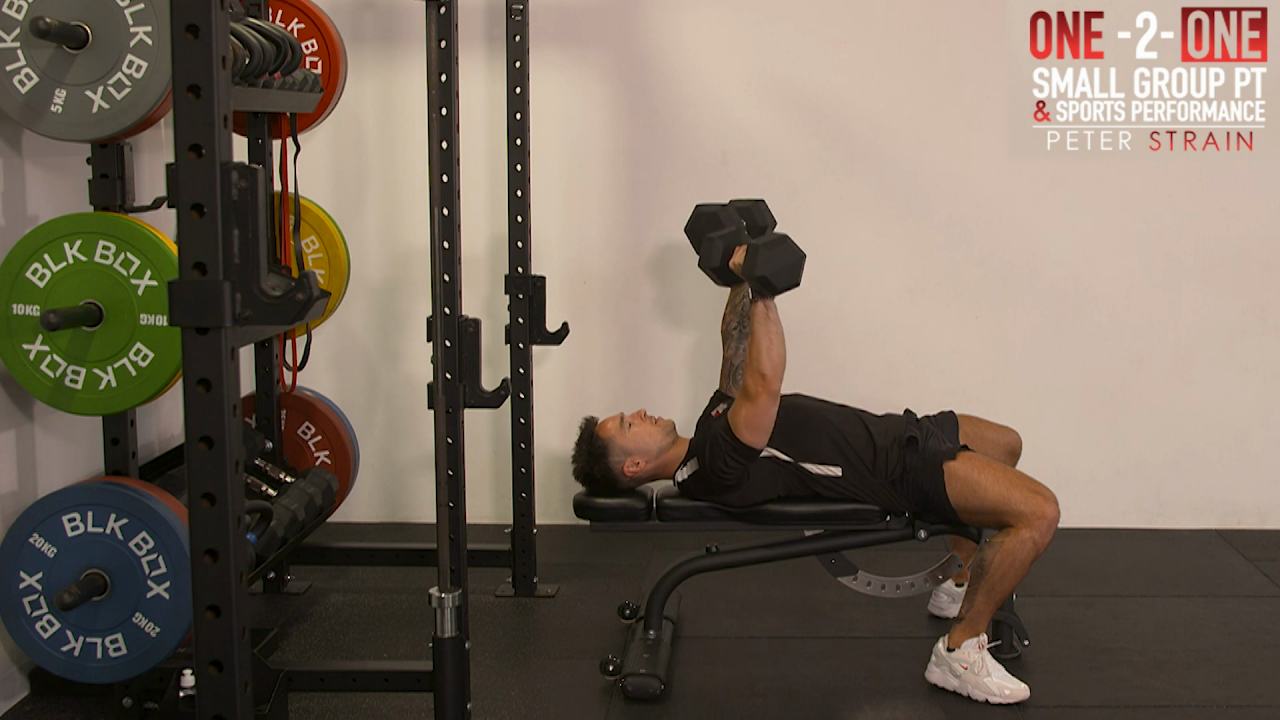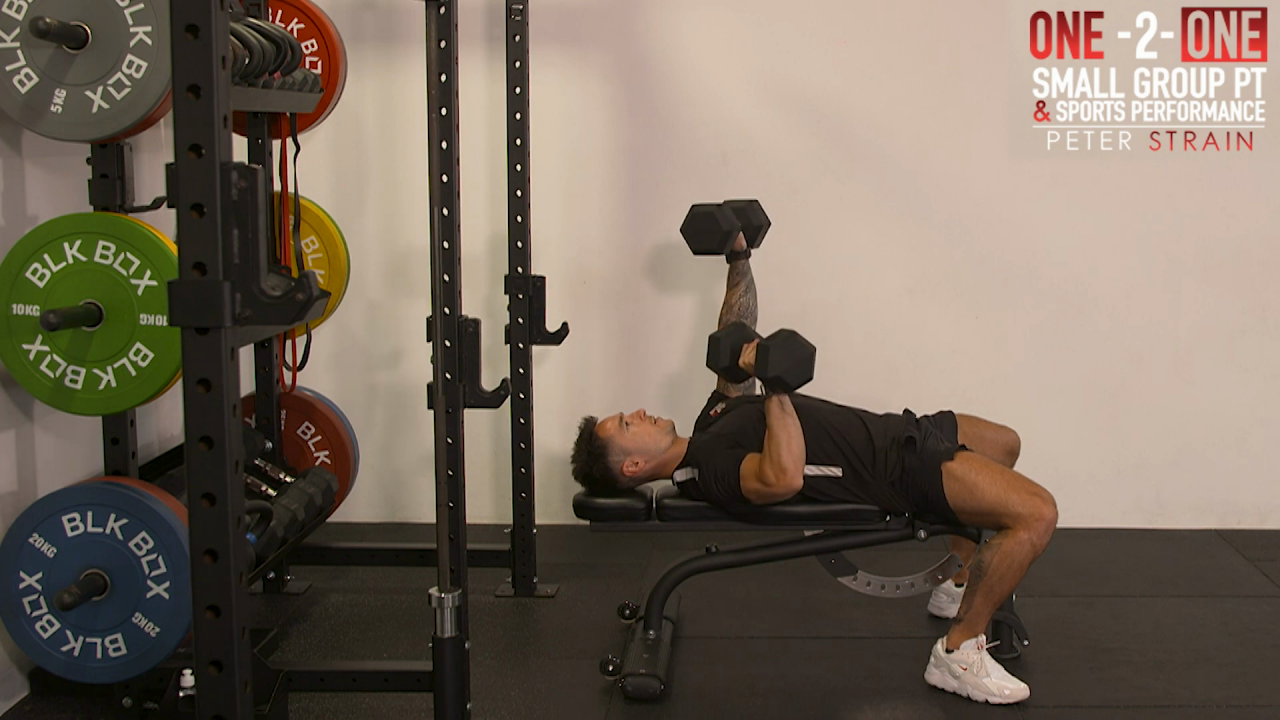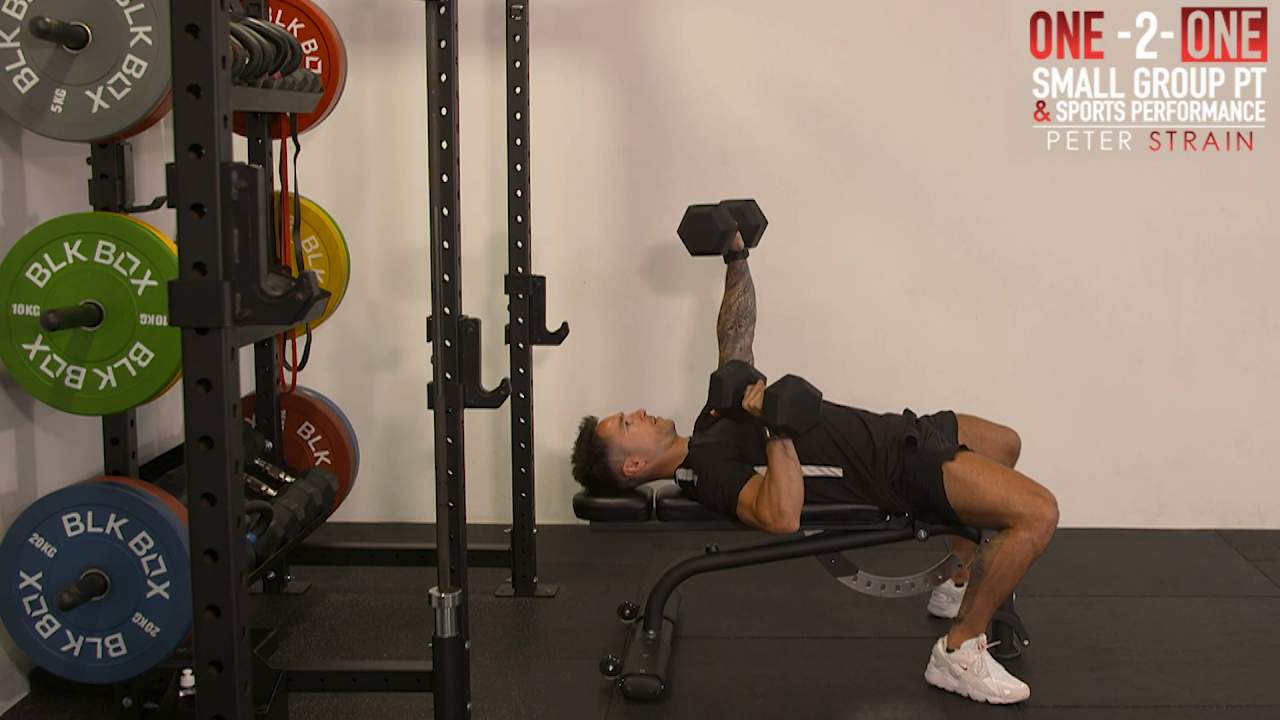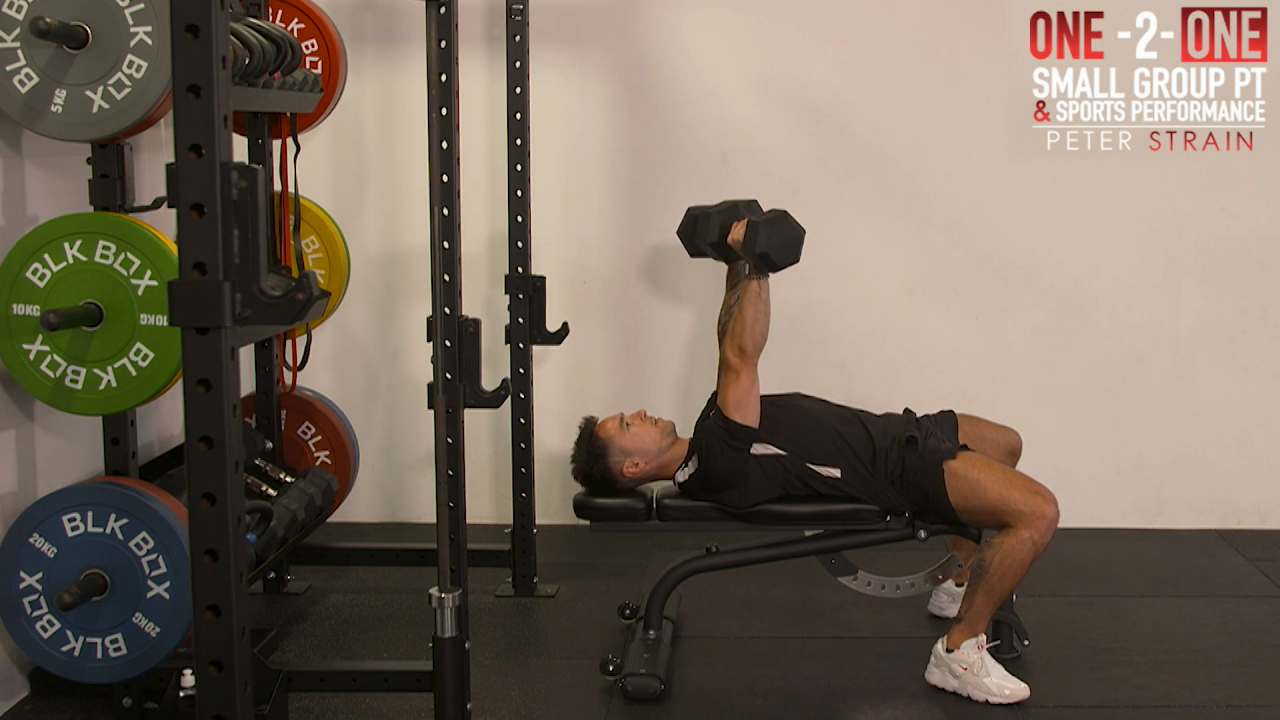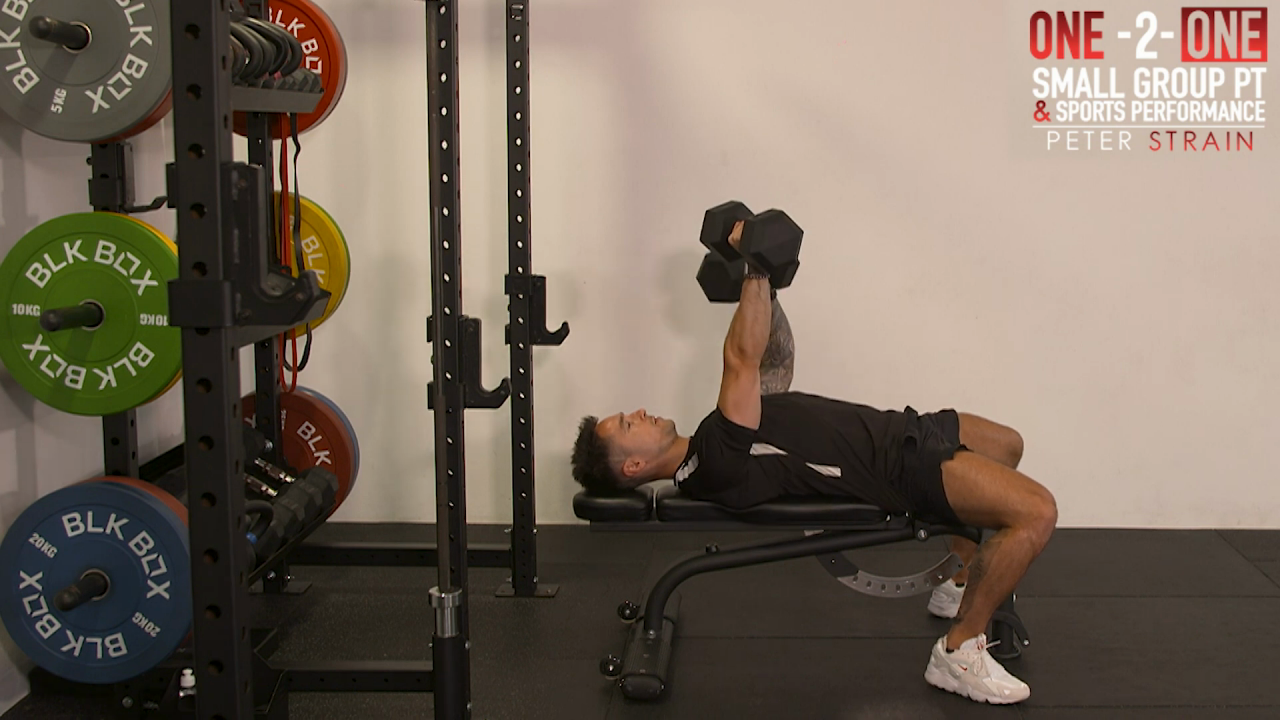
dt=1s
person 1, frame 1
left shoulder: (714, 425)
right shoulder: (712, 467)
left elbow: (737, 349)
right elbow: (764, 384)
left wrist: (743, 273)
right wrist: (760, 287)
right hip: (900, 469)
left knee: (1005, 444)
right knee: (1038, 512)
left ankle: (963, 587)
right ankle: (959, 653)
person 1, frame 2
left shoulder: (714, 422)
right shoulder: (708, 468)
right elbow: (786, 477)
left wrist: (739, 258)
right wrist: (773, 383)
right hip: (901, 470)
left knee: (1004, 443)
right knee: (1036, 513)
left ankle: (963, 586)
right ankle: (959, 654)
person 1, frame 3
left shoulder: (715, 422)
right shoulder: (709, 469)
left elbow: (735, 339)
right elbow: (783, 517)
left wrist: (736, 257)
right wrist: (775, 423)
right hip: (902, 471)
left knee: (1004, 445)
right knee: (1038, 513)
left ankle: (963, 586)
right ankle: (959, 653)
person 1, frame 4
left shoulder: (713, 424)
right shoulder: (713, 465)
left elbow: (733, 346)
right elbow: (744, 357)
left wrist: (738, 264)
right wrist: (757, 266)
right hip: (901, 470)
left knee: (1006, 444)
right knee: (1037, 511)
left ankle: (965, 585)
right ankle: (959, 654)
person 1, frame 5
left shoulder: (715, 435)
right shoulder: (713, 467)
left elbow: (777, 363)
right elbow: (744, 360)
left wrist: (763, 286)
right wrist: (756, 268)
right hip: (899, 467)
left knee: (1007, 445)
right knee: (1035, 511)
left ankle: (964, 586)
right ankle: (959, 653)
